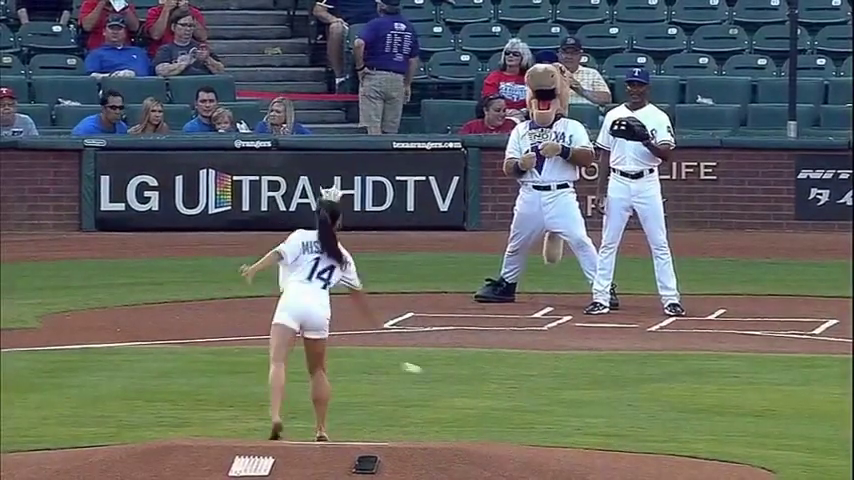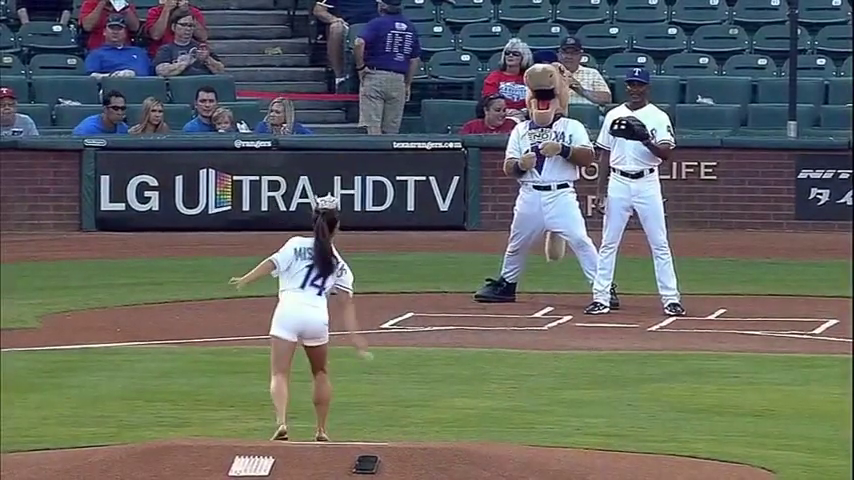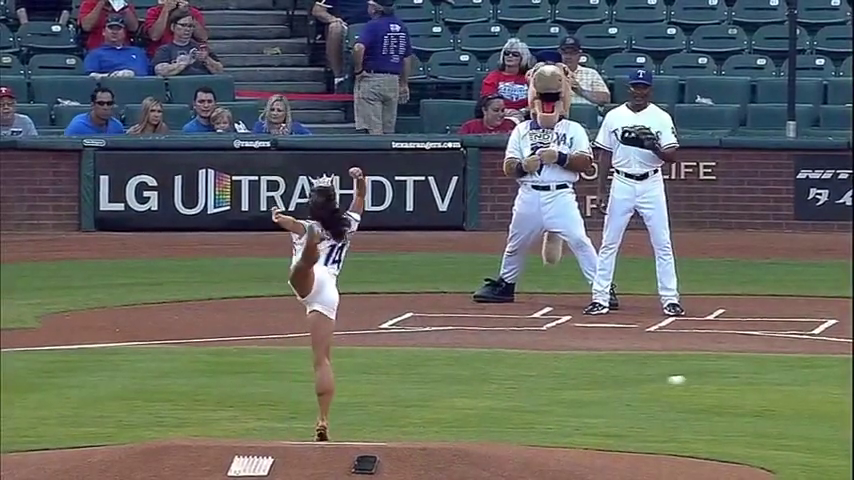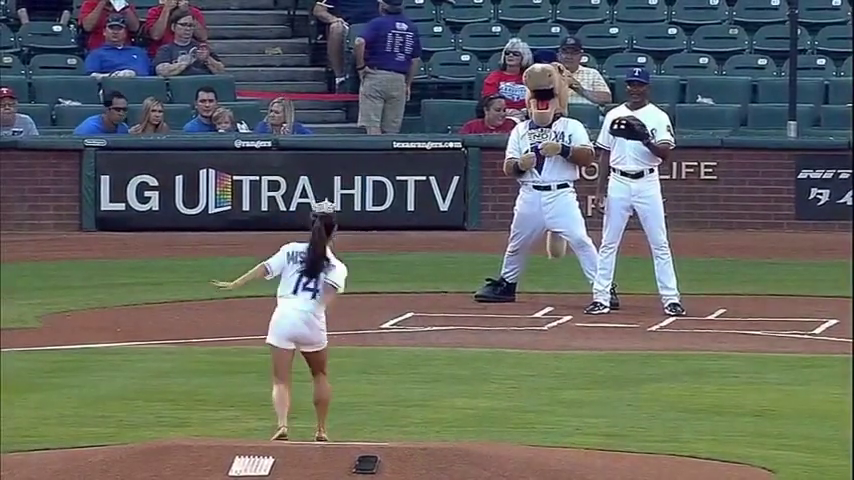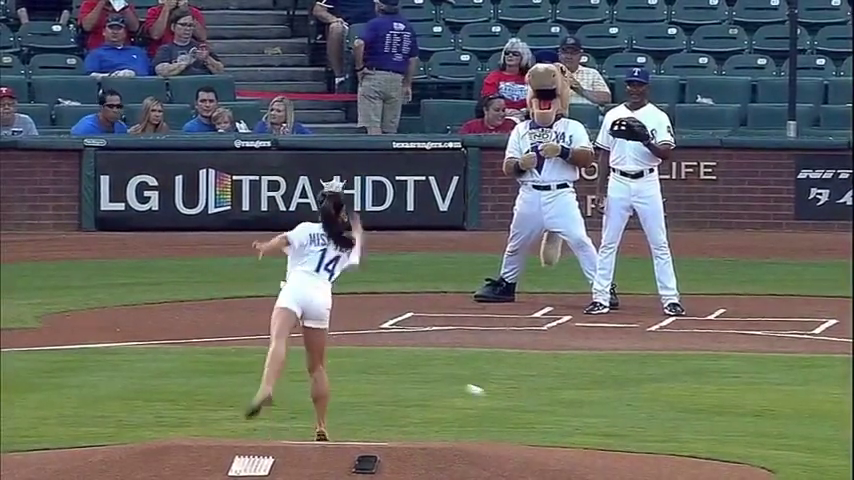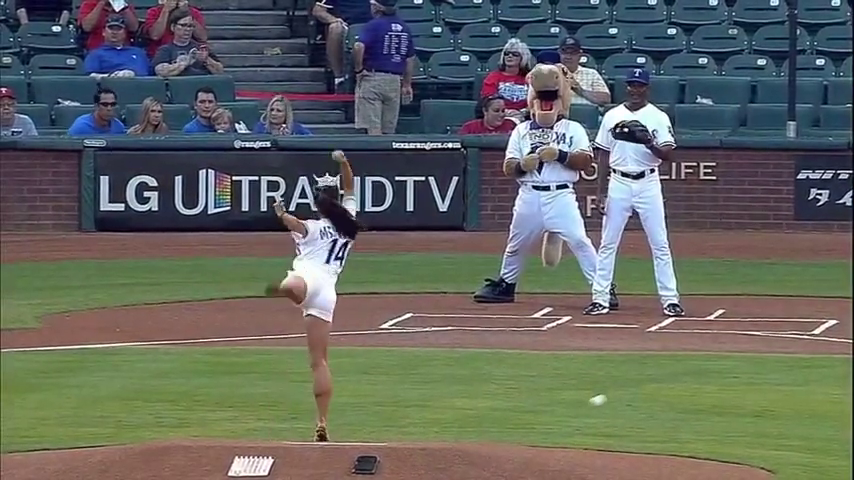
dt=0.4s
person 1, frame 1
left shoulder: (300, 237)
right shoulder: (342, 255)
left elbow: (278, 254)
right elbow: (356, 291)
left wrist: (252, 269)
right wrist: (369, 315)
left hip: (292, 303)
right hip: (318, 310)
left knee: (277, 361)
right knee: (318, 371)
left ankle: (275, 417)
right ankle: (321, 431)
person 1, frame 2
left shoulder: (295, 245)
right shoulder: (340, 265)
left elbow: (271, 263)
right elbow: (346, 305)
left wrist: (245, 279)
right wrist: (356, 337)
left hip: (288, 312)
right hip: (316, 318)
left knee: (279, 375)
right knee: (320, 374)
left ankle: (281, 425)
right ankle: (320, 431)
person 1, frame 3
left shoulder: (308, 229)
right shoulder: (346, 226)
left elbow: (293, 225)
right elbow: (359, 200)
left wrist: (281, 219)
right wrist: (359, 179)
left hip: (311, 283)
right hip: (329, 294)
right knee: (322, 361)
right ankle: (323, 424)
person 1, frame 4
left shoulder: (291, 250)
right shoulder: (335, 265)
left elbow: (263, 269)
right elbow: (333, 291)
left wrist: (235, 284)
right wrist: (320, 309)
left hip: (283, 319)
right hip: (312, 324)
left knee: (281, 383)
right knee: (320, 376)
left ankle: (282, 426)
right ankle: (321, 431)
person 1, frame 5
left shoulder: (306, 230)
right shoulder: (348, 242)
left elbow: (285, 241)
right elbow: (357, 247)
left wrist: (265, 246)
right wrist: (358, 229)
left hip: (296, 292)
right hip: (321, 301)
left knee: (278, 343)
right knee: (317, 367)
left ankle: (265, 392)
right ankle: (321, 429)
person 1, frame 6
left shoulder: (317, 226)
right shoulder: (348, 224)
left elbow: (296, 226)
right elbow: (348, 188)
left wrist: (283, 215)
right wrist: (344, 165)
left hip: (306, 278)
right hip: (328, 293)
right knee: (319, 362)
left ankle: (285, 287)
right ankle: (322, 425)
person 2, frame 1
left shoulder: (659, 117)
right shoulder: (612, 115)
left elbow: (666, 154)
right elbow: (605, 154)
left wrist: (646, 141)
right wrist: (600, 189)
left hip: (647, 184)
right hip: (618, 184)
left knee: (659, 243)
right knee: (608, 243)
left ankle: (670, 299)
right ankle: (600, 298)
person 2, frame 2
left shoulder: (659, 117)
right shoulder: (613, 115)
left elbow: (666, 153)
right elbow: (605, 154)
left wrist: (647, 141)
right wrist: (600, 189)
left hip: (647, 184)
right hip: (618, 184)
left knee: (659, 243)
right knee: (608, 243)
left ankle: (670, 298)
right ankle: (600, 298)
person 2, frame 3
left shoulder: (662, 118)
right shoulder: (614, 116)
left elbow: (671, 156)
right elbow: (605, 155)
left wrist: (654, 148)
right wrist: (601, 190)
left hip: (651, 186)
right hip: (621, 184)
left knee: (662, 244)
right knee: (609, 244)
left ankle: (670, 299)
right ankle: (600, 299)
person 2, frame 4
left shoulder: (659, 117)
right shoulder: (613, 115)
left elbow: (666, 152)
right elbow: (605, 154)
left wrist: (646, 141)
right wrist: (600, 189)
left hip: (647, 184)
right hip: (618, 184)
left knee: (659, 243)
right knee: (608, 243)
left ankle: (670, 298)
right ankle: (600, 298)
person 2, frame 5
left shoulder: (658, 116)
right shoulder: (612, 115)
left elbow: (666, 154)
right elbow: (604, 154)
left wrist: (648, 142)
right wrist: (600, 189)
left hip: (647, 184)
right hip: (618, 184)
left knee: (659, 243)
right knee: (608, 243)
left ankle: (670, 299)
right ankle: (600, 298)
person 2, frame 6
left shoulder: (659, 117)
right shoulder: (612, 116)
left elbow: (668, 155)
right elbow: (604, 155)
left wrist: (650, 144)
right wrist: (600, 190)
left hip: (648, 184)
right hip: (619, 184)
left knee: (660, 244)
right knee: (608, 243)
left ankle: (670, 299)
right ankle: (600, 299)
person 3, frame 1
left shoulder: (572, 126)
right shoulder: (521, 129)
left elbow: (588, 157)
right elbow: (508, 167)
left wrist: (562, 149)
right wrist: (520, 164)
left hip: (561, 196)
right hip: (529, 197)
left knee: (579, 240)
right knee: (517, 244)
right ankle: (505, 285)
person 3, frame 2
left shoulder: (572, 126)
right shoulder: (521, 129)
left elbow: (587, 157)
right elbow: (508, 167)
left wrist: (562, 149)
right wrist: (520, 165)
left hip: (561, 196)
right hip: (529, 196)
left knee: (579, 240)
right knee: (517, 244)
right ankle: (505, 285)
person 3, frame 3
left shoulder: (573, 129)
right shoulder: (521, 129)
left elbow: (586, 162)
right elbow: (508, 167)
left wrist: (559, 157)
right wrist: (523, 166)
left hip: (560, 196)
right hip: (528, 196)
left knee: (578, 241)
right knee: (516, 244)
right ankle: (504, 285)
person 3, frame 4
left shoulder: (572, 126)
right shoulder: (520, 129)
left elbow: (587, 157)
right elbow: (508, 167)
left wrist: (562, 149)
right wrist: (519, 165)
left hip: (561, 196)
right hip: (529, 196)
left knee: (580, 240)
right knee: (517, 243)
right ankle: (505, 285)
person 3, frame 5
left shoulder: (572, 127)
right shoulder: (521, 129)
left elbow: (587, 158)
right elbow: (508, 167)
left wrist: (562, 151)
right wrist: (520, 164)
left hip: (560, 195)
right hip: (529, 195)
left knee: (579, 240)
right knee: (517, 243)
left ankle: (604, 289)
right ankle: (505, 285)
person 3, frame 6
left shoulder: (572, 128)
right shoulder: (521, 130)
left elbow: (586, 160)
right elbow: (508, 167)
left wrist: (560, 154)
right wrist: (521, 165)
left hip: (560, 196)
right hip: (529, 197)
left knee: (579, 241)
right knee: (516, 244)
left ankle: (604, 291)
right ankle: (504, 286)
person 4, frame 1
left shoulder: (377, 23)
right shoulder: (409, 27)
left elbow: (358, 44)
right elbow: (414, 59)
left wrist: (360, 67)
right wrist: (407, 84)
left hip: (375, 77)
right hip: (397, 80)
left knee: (373, 127)
right knee: (391, 130)
person 4, frame 2
left shoulder: (377, 23)
right shoulder: (410, 27)
left elbow: (359, 43)
right elbow: (415, 59)
left wrist: (360, 66)
right wrist: (407, 84)
left hip: (375, 77)
right hip: (398, 80)
left knee: (373, 126)
right knee: (392, 130)
person 4, frame 3
left shoulder: (373, 25)
right shoulder: (401, 27)
left elbow: (358, 48)
right elbow: (407, 58)
left wrist: (358, 70)
right wrist: (404, 84)
left hip: (371, 79)
right hip: (393, 81)
left knee: (374, 129)
right knee: (388, 131)
person 4, frame 4
left shoulder: (378, 23)
right shoulder: (411, 27)
left elbow: (359, 42)
right elbow: (416, 59)
left wrist: (360, 66)
right wrist: (408, 84)
left hip: (376, 76)
right hip: (399, 80)
left knee: (372, 126)
right knee: (392, 129)
person 4, frame 5
left shoulder: (376, 23)
right shoulder: (407, 26)
left elbow: (359, 44)
right elbow: (413, 59)
left wrist: (359, 67)
right wrist: (407, 84)
left hip: (374, 77)
right hip: (396, 80)
left knee: (373, 126)
right knee: (390, 129)
person 4, frame 6
left shoulder: (374, 25)
right shoulder: (404, 27)
left elbow: (358, 47)
right elbow: (410, 59)
left wrist: (358, 69)
right wrist: (407, 84)
left hip: (372, 79)
right hip: (394, 81)
left knee: (373, 128)
right knee: (389, 131)
